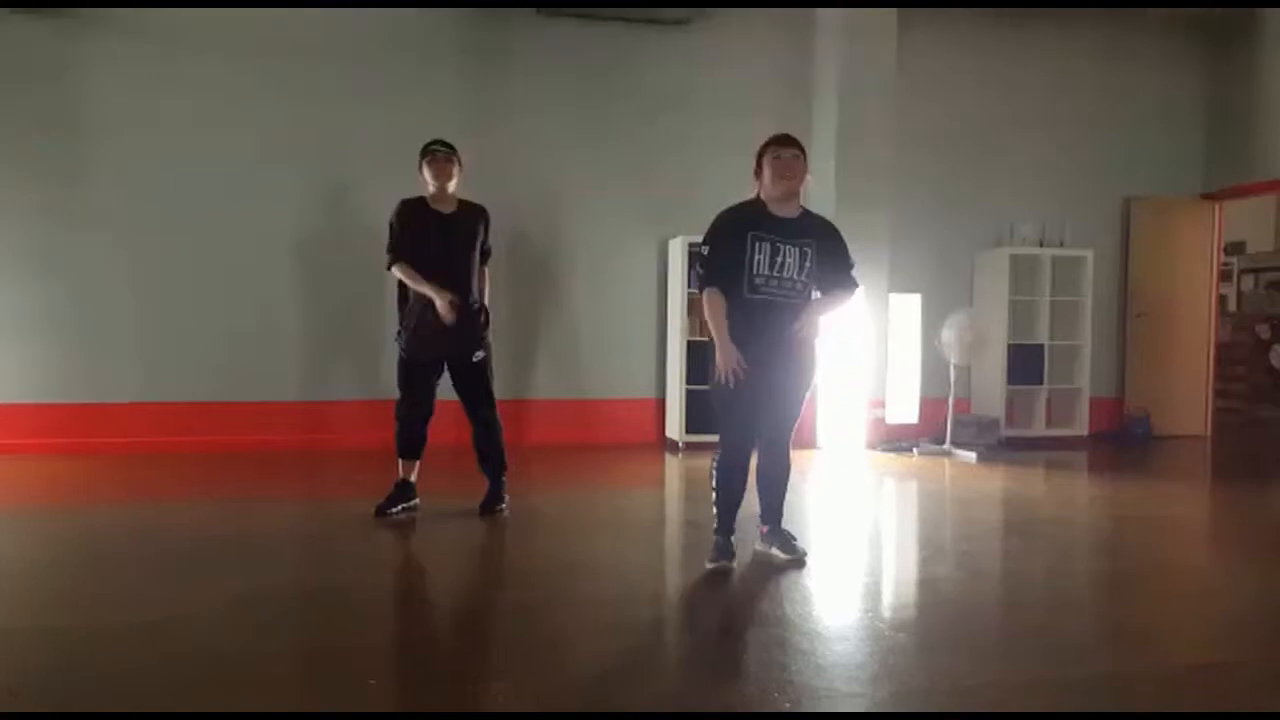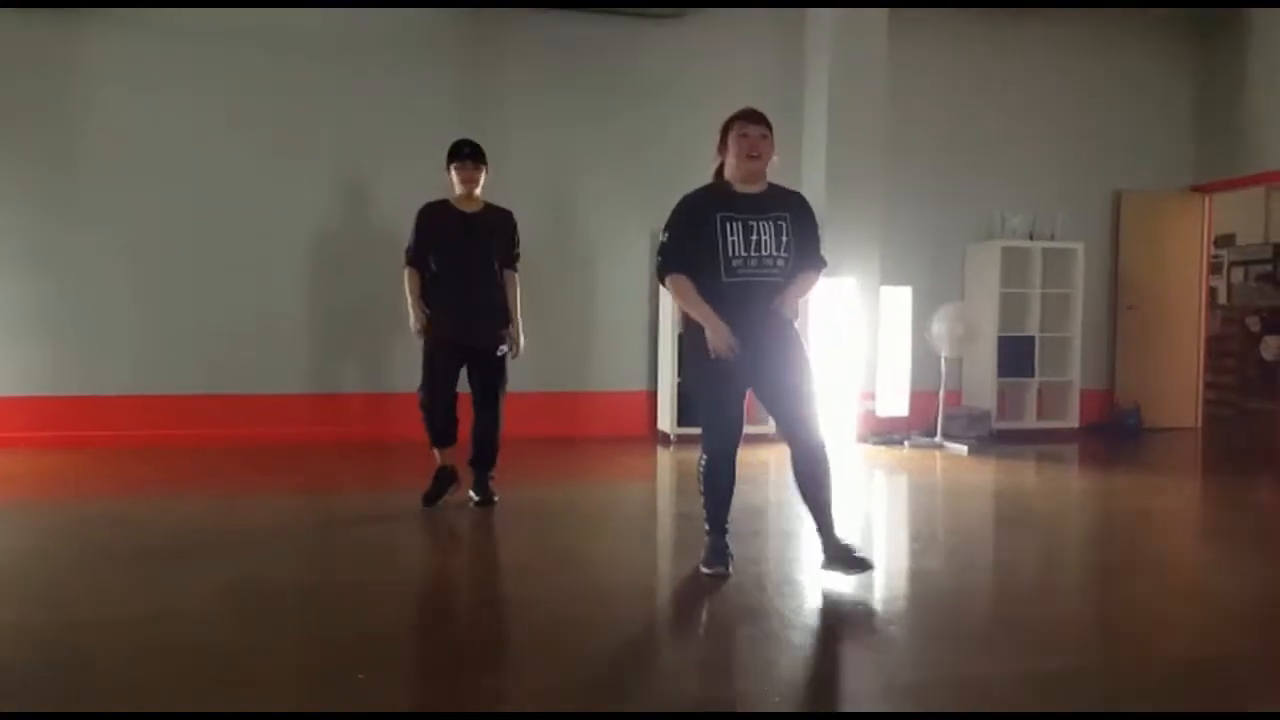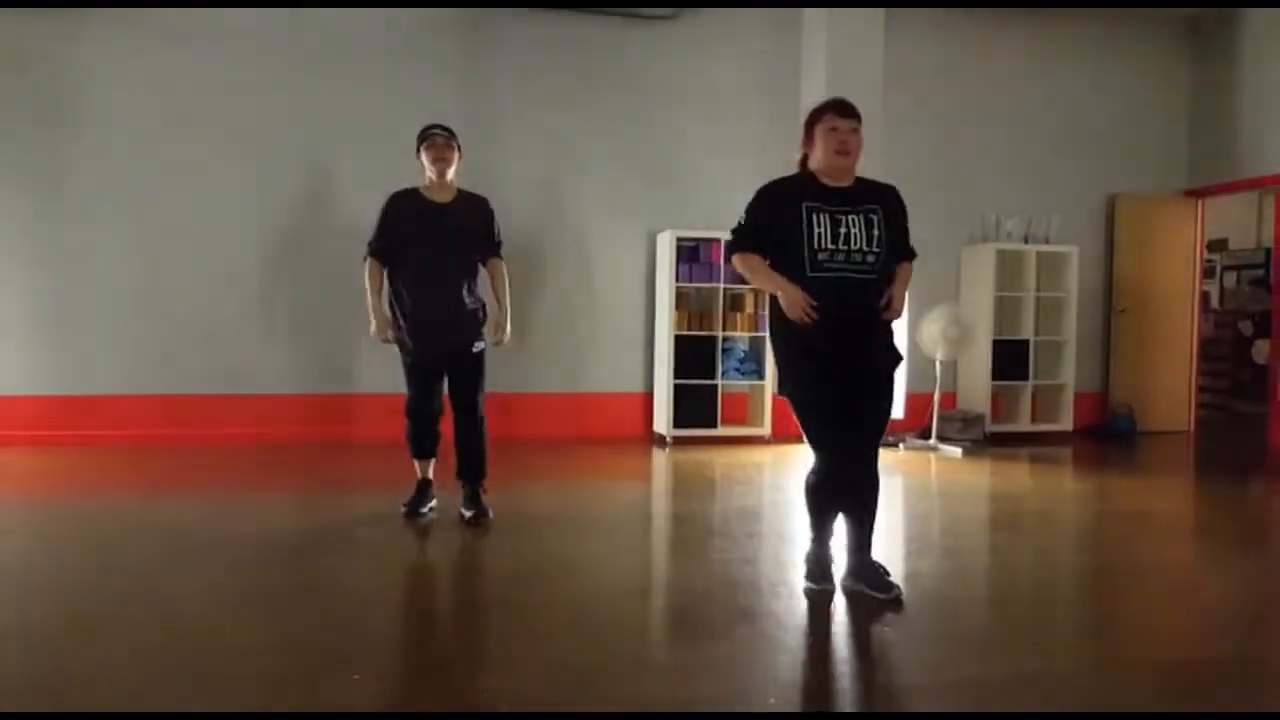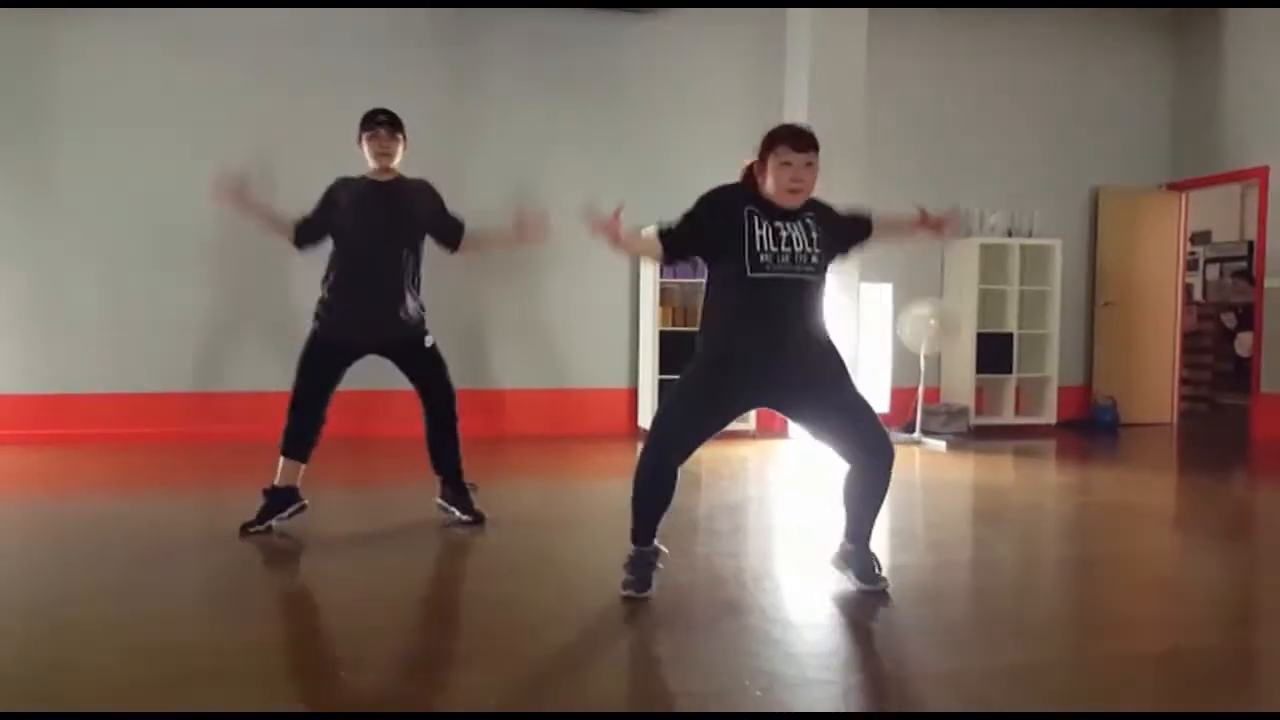
dt=0.7s
person 1, frame 1
left shoulder: (823, 232)
right shoulder: (733, 222)
left elbow: (844, 286)
right elbow: (710, 285)
left wrist: (815, 311)
right wrist: (722, 344)
left hip: (793, 353)
right hip: (742, 352)
left knee: (778, 442)
right knee: (735, 444)
left ankle: (771, 528)
right ankle: (723, 536)
person 1, frame 2
left shoulder: (794, 207)
right shoulder: (697, 207)
left elbow: (812, 264)
right elbow: (671, 273)
left wrist: (792, 295)
right wrist: (710, 322)
left hip: (779, 339)
right hip: (717, 345)
left knee: (808, 439)
right knee: (720, 444)
left ankle: (831, 541)
right ankle: (716, 541)
person 1, frame 3
left shoulder: (885, 200)
right shoulder: (781, 196)
left elbow: (902, 257)
right elbow: (741, 252)
left wrist: (899, 288)
right wrist: (781, 287)
left hip: (870, 349)
right hip: (805, 348)
left knee: (863, 455)
right knee: (832, 452)
left ankle: (860, 562)
right ankle: (818, 547)
person 1, frame 4
left shoulder: (819, 217)
right shoulder: (727, 206)
left elbow: (856, 228)
right elbow: (672, 245)
left wrist: (915, 225)
right wrist: (623, 240)
left hip: (807, 368)
right hip: (728, 363)
left knee: (873, 450)
right knee: (662, 448)
left ankle: (855, 551)
right ankle: (643, 551)
person 2, frame 1
left shoulder: (477, 215)
right shoulder: (407, 212)
right elbow: (396, 264)
left wrist: (483, 314)
right wrist: (434, 293)
left hip: (469, 329)
right hip: (420, 326)
left knee: (482, 406)
right knee: (411, 408)
left ankle: (497, 481)
right ankle: (406, 487)
person 2, frame 2
left shoulder: (503, 220)
right shoulder: (430, 215)
left elbow: (509, 273)
right elbow: (413, 265)
left wrist: (516, 322)
right wrist: (414, 308)
left hip: (490, 327)
right hip: (443, 325)
left knee: (489, 404)
right knee: (435, 397)
left ankle: (482, 477)
right ankle: (447, 468)
person 2, frame 3
left shoulder: (478, 208)
right shoulder: (400, 205)
left elbow: (493, 260)
right elbow: (376, 259)
left wrist: (503, 311)
right wrist: (377, 312)
left hip: (466, 324)
right hip: (416, 326)
left knee: (470, 407)
right knee: (422, 407)
left ankle: (472, 492)
right ankle: (425, 485)
person 2, frame 4
left shoulder: (421, 193)
right shoulder: (342, 191)
left elbow: (457, 238)
right elbow: (304, 235)
left wrist: (510, 236)
right wrist: (251, 207)
left hip: (401, 321)
right hip: (339, 319)
left knee: (440, 397)
right knee: (307, 396)
left ankle: (453, 490)
right ankle: (285, 493)
